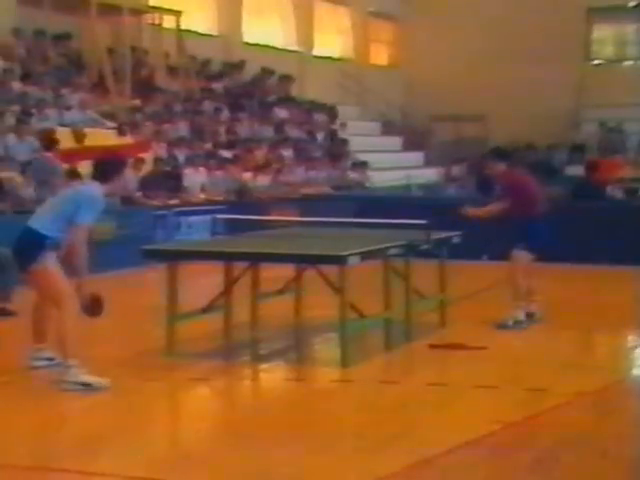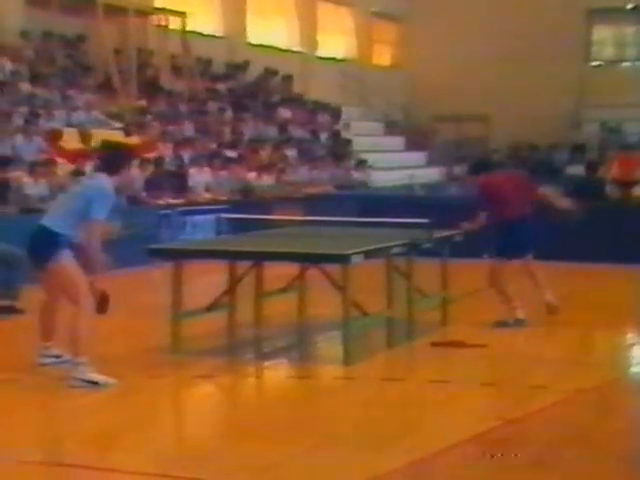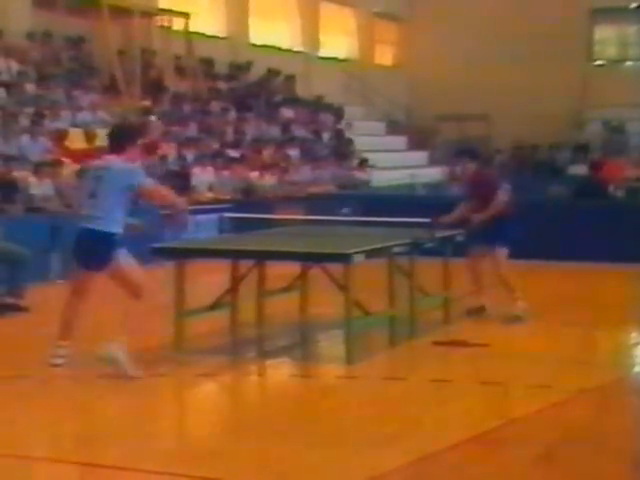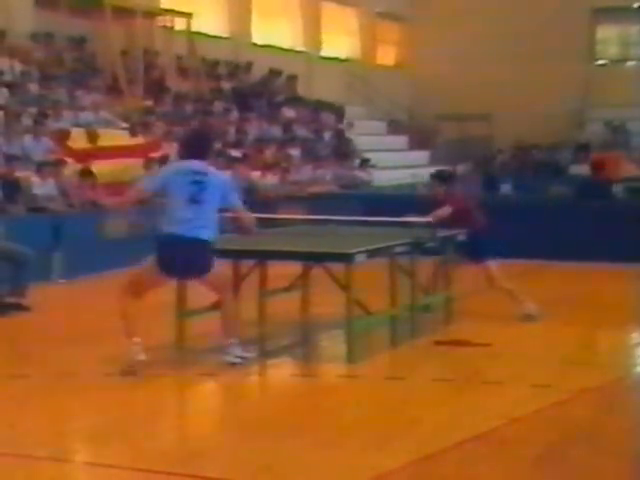
dt=0.7s
person 1, frame 1
left shoulder: (83, 190)
right shoulder: (93, 197)
right elbow: (78, 242)
right wrist: (82, 280)
left hip: (28, 241)
right hip: (37, 246)
left knee: (46, 296)
right knee: (68, 304)
left ankle: (39, 352)
right ankle: (72, 372)
person 1, frame 2
left shoulder: (91, 183)
right shoulder: (104, 191)
right elbow: (93, 237)
left wrist: (93, 257)
right wrist: (94, 275)
left hip: (41, 238)
right hip: (52, 243)
left knee: (54, 295)
right knee: (84, 301)
left ankle: (47, 350)
right ankle: (80, 369)
person 1, frame 3
left shoulder: (92, 169)
right shoulder: (128, 170)
right elbow: (162, 195)
right wrist: (180, 205)
left hip: (83, 240)
right hip: (105, 243)
left knee: (77, 294)
right knee: (145, 295)
left ankle: (60, 349)
right ankle: (119, 346)
person 1, frame 4
left shoulder: (170, 171)
right shoulder: (221, 180)
left elbow: (133, 196)
right elbow: (243, 218)
left wrist: (114, 202)
right wrist: (250, 228)
left hip: (169, 249)
right hip: (200, 253)
left knee: (128, 294)
right knee: (225, 291)
left ankle: (136, 348)
right ankle: (233, 348)
person 2, frame 1
left shoulder: (510, 178)
right shoulder: (516, 176)
left elbow: (500, 207)
right elbow: (504, 205)
left wrist: (475, 212)
right wrist: (483, 210)
left hip: (530, 225)
right hip: (534, 224)
left knee: (516, 270)
right knee: (525, 270)
left ankle: (519, 316)
right ankle: (532, 309)
person 2, frame 2
left shoulder: (485, 185)
right shoulder: (516, 176)
left elbow: (483, 218)
right elbow: (542, 191)
left wrist: (471, 226)
right wrist: (560, 201)
left hip: (508, 227)
right hip: (525, 222)
left knee: (495, 276)
right knee: (529, 265)
left ankle: (517, 314)
right ankle: (548, 298)
person 2, frame 3
left shoulder: (487, 176)
right shoulder: (472, 180)
left elbow: (503, 197)
right elbow: (468, 204)
left wrist: (482, 216)
right wrist: (449, 218)
left hip: (499, 221)
right hip: (484, 223)
left knee: (499, 266)
right knee: (473, 261)
left ankle: (518, 304)
right ankle: (480, 303)
person 2, frame 4
left shoulder: (453, 199)
right shoulder: (446, 201)
left elbow: (445, 213)
right elbow: (452, 223)
left wrist: (427, 219)
left hip: (477, 239)
right hip: (466, 239)
left knee: (494, 279)
left ankle: (526, 305)
